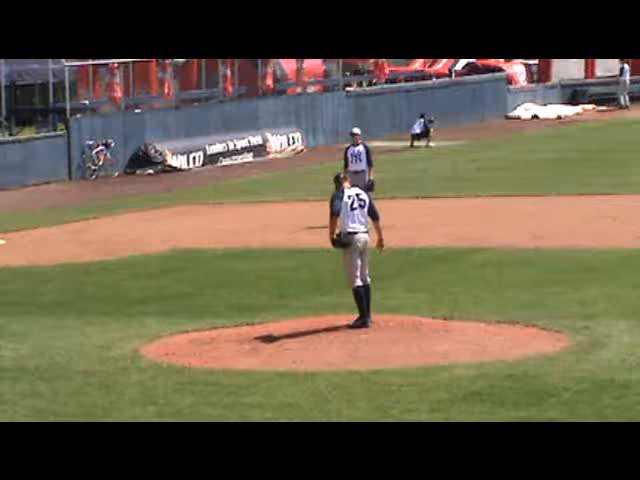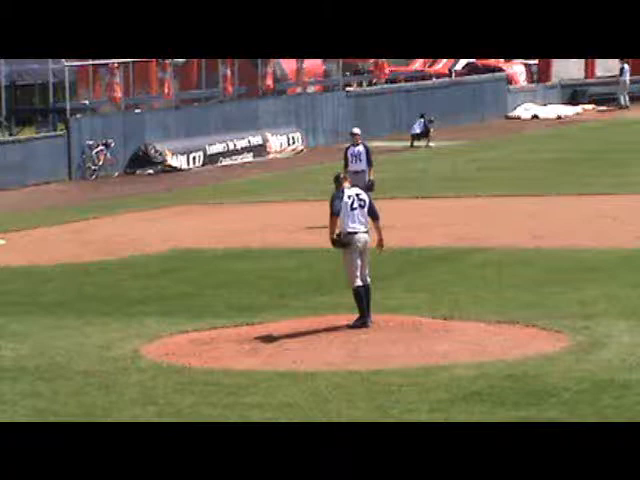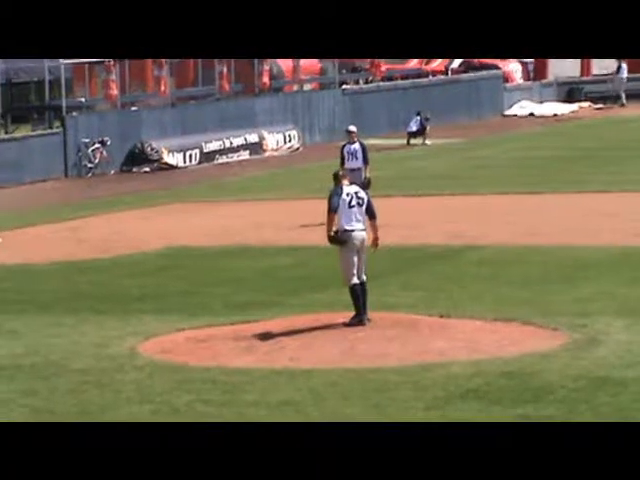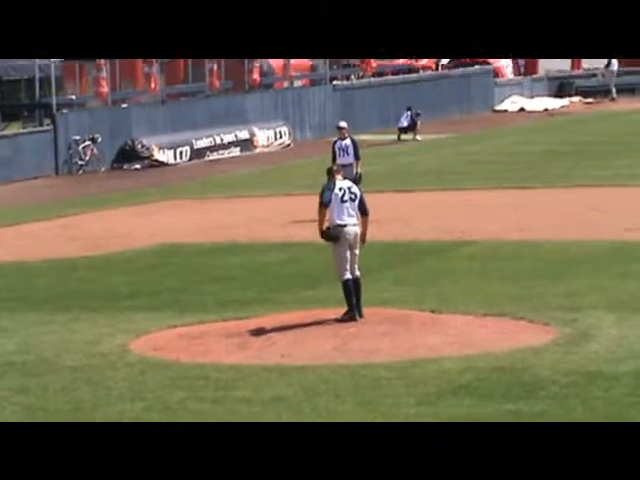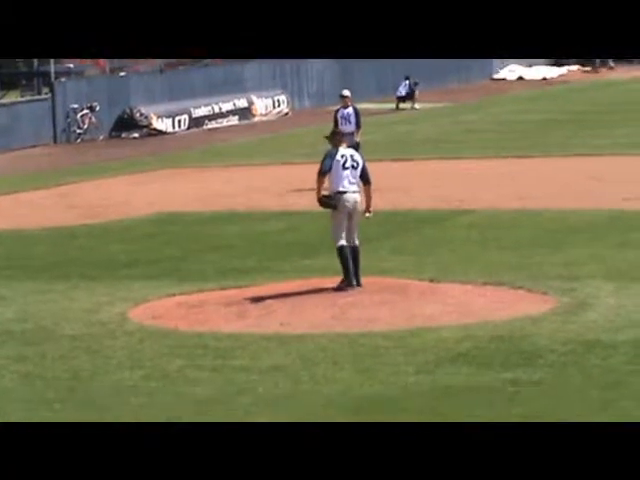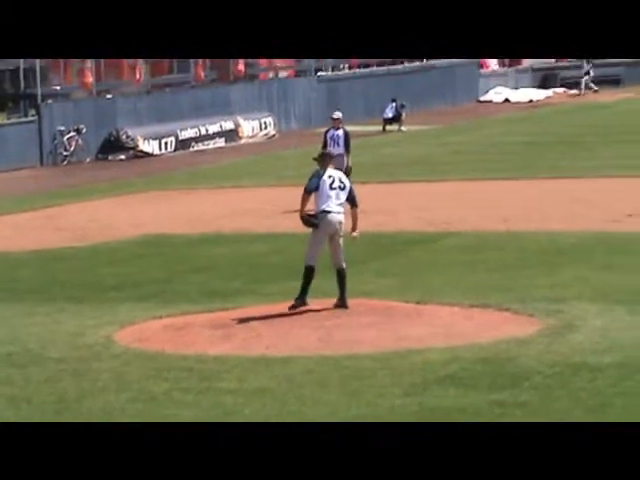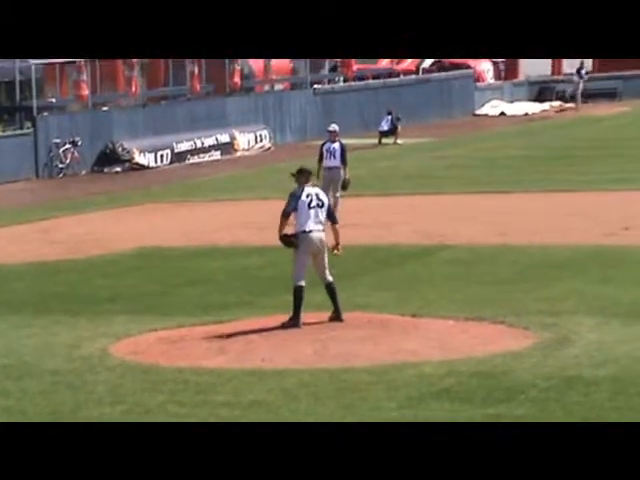
dt=0.4s
person 1, frame 1
left shoulder: (339, 194)
right shoulder: (363, 193)
left elbow: (334, 214)
right elbow: (375, 217)
left wrist: (332, 235)
right wrist: (380, 237)
left hip: (351, 238)
right hip: (365, 236)
left knee: (355, 279)
right knee: (364, 277)
left ankle: (364, 318)
right ankle: (367, 315)
person 1, frame 2
left shoulder: (339, 194)
right shoulder: (362, 193)
left elbow: (335, 214)
right elbow: (375, 217)
left wrist: (331, 235)
right wrist: (380, 237)
left hip: (351, 238)
right hip: (365, 236)
left knee: (355, 279)
right knee: (364, 277)
left ankle: (364, 318)
right ankle: (367, 315)
person 1, frame 3
left shoulder: (337, 191)
right shoulder: (361, 191)
left elbow: (332, 211)
right elbow: (373, 216)
left wrist: (329, 231)
right wrist: (375, 236)
left hip: (348, 236)
right hip: (362, 234)
left knee: (351, 277)
right knee: (360, 275)
left ankle: (360, 315)
right ankle: (364, 313)
person 1, frame 4
left shoulder: (330, 186)
right shoulder: (354, 187)
left elbow: (323, 205)
right elbow: (365, 213)
left wrist: (321, 227)
right wrist: (364, 233)
left hip: (341, 231)
right hip: (355, 229)
left knee: (344, 273)
right knee: (354, 270)
left ankle: (352, 311)
right ankle: (358, 309)
person 1, frame 5
left shoulder: (333, 153)
right shoulder: (357, 155)
left elbow: (322, 173)
right elbow: (367, 182)
left wrist: (318, 193)
right wrist: (368, 205)
left hip: (341, 198)
right hip: (355, 197)
left knee: (339, 240)
right knee: (353, 239)
left ankle: (348, 278)
right ankle: (356, 277)
person 1, frame 6
left shoulder: (321, 173)
right shoulder: (344, 178)
left elbow: (308, 191)
right elbow: (354, 204)
left wrist: (302, 211)
right wrist: (355, 226)
left hip: (325, 218)
right hip: (340, 219)
left knee: (311, 258)
right knee: (339, 261)
left ankle: (303, 296)
right ankle: (342, 299)
person 1, frame 7
left shoulder: (298, 193)
right shoulder: (322, 194)
left elbow: (286, 213)
right elbow: (334, 221)
left wrist: (280, 232)
right wrist: (337, 243)
left hip: (305, 237)
right hip: (320, 236)
left knee: (299, 278)
right knee: (325, 275)
left ankle: (296, 317)
right ankle: (337, 312)
